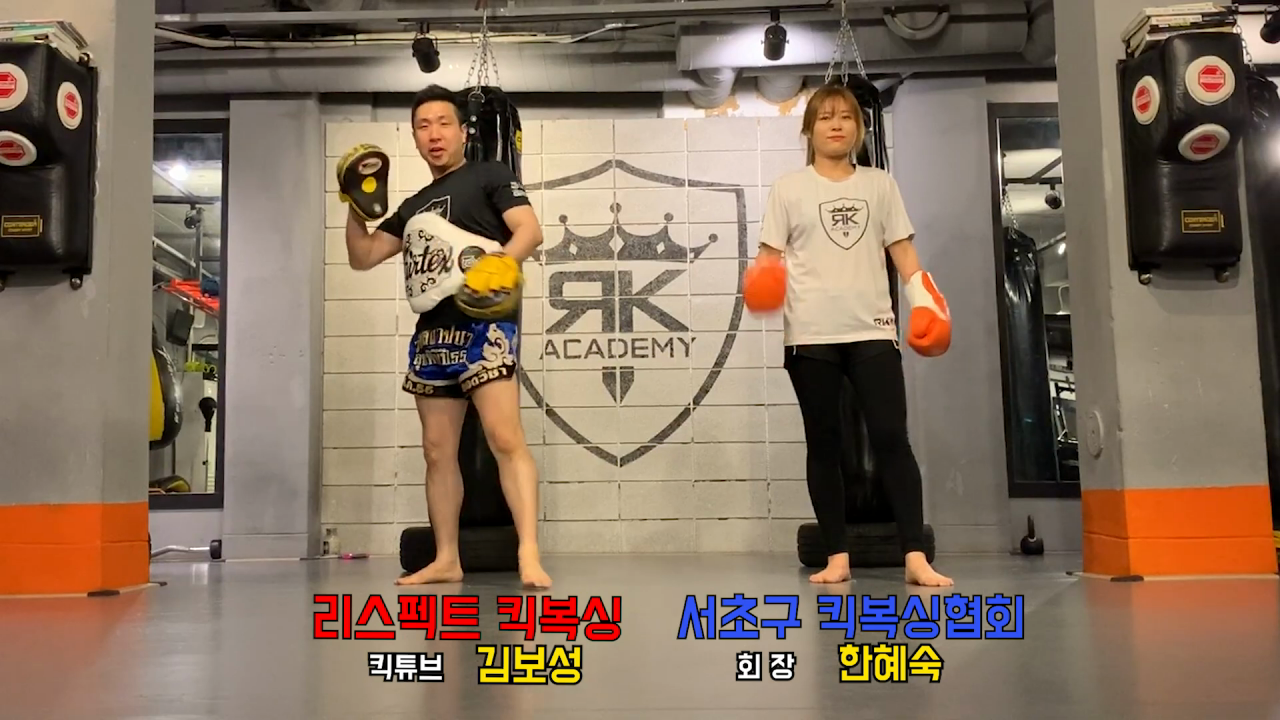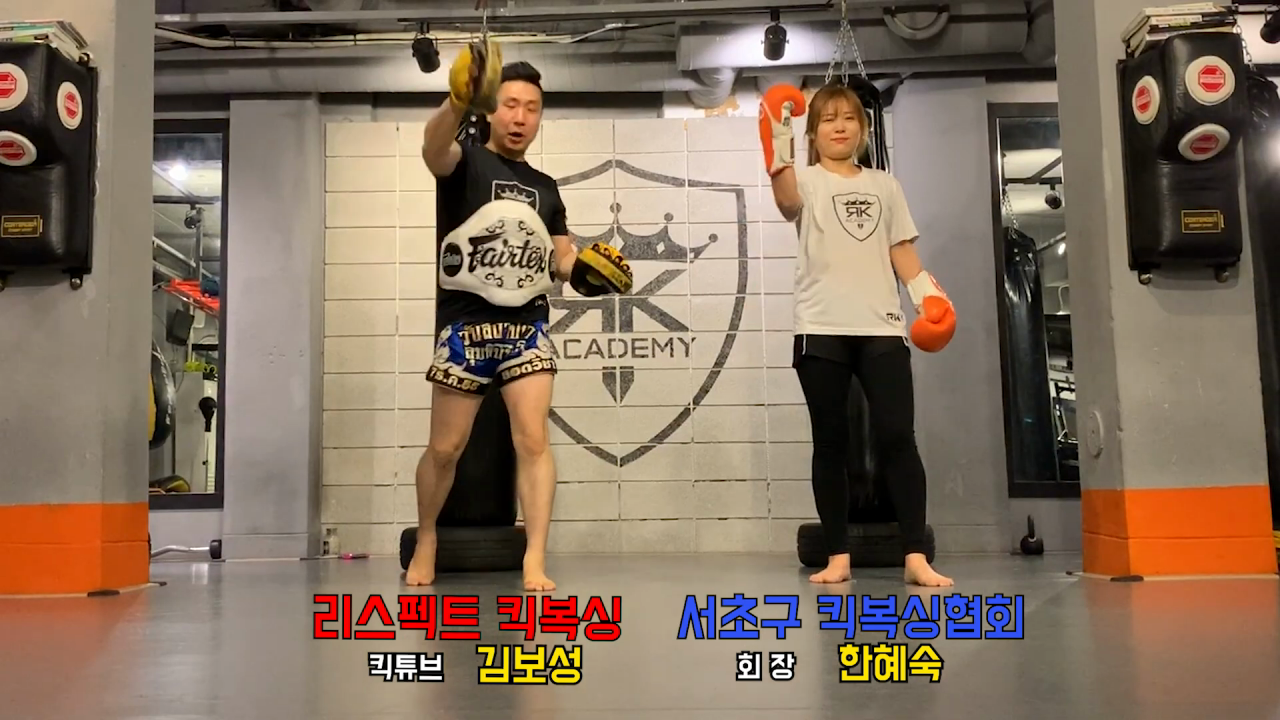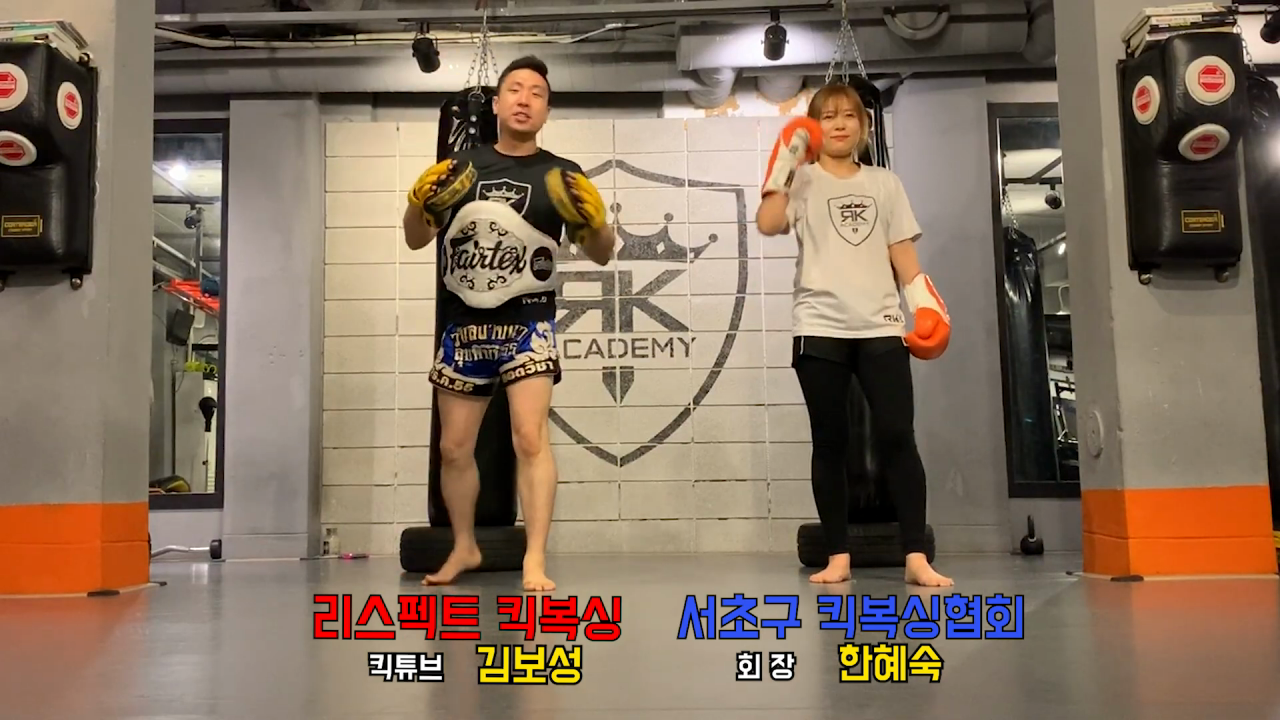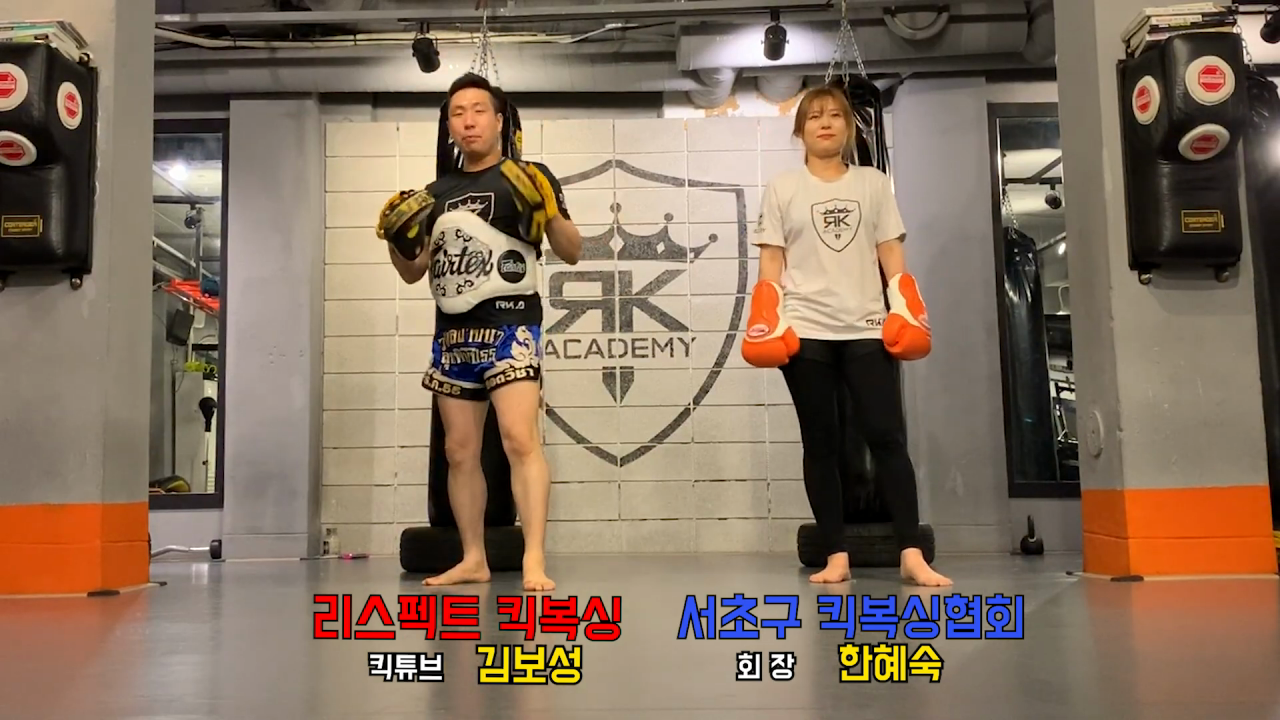
dt=0.5s
person 1, frame 1
left shoulder: (491, 175)
right shoulder: (414, 206)
left elbow: (529, 230)
right elbow: (362, 258)
left wrist: (502, 264)
right wrist: (356, 206)
left hip: (483, 325)
right hip: (431, 332)
left knee: (505, 437)
right knee: (437, 450)
left ankle: (529, 555)
right ankle: (446, 559)
person 1, frame 2
left shoulder: (542, 185)
right shoulder: (466, 159)
left elbow: (562, 260)
right elbow: (434, 150)
left wrist: (593, 266)
right wrist: (458, 101)
left hip: (529, 327)
right hip: (465, 324)
left knee: (532, 440)
right knee: (444, 448)
left ankle: (535, 562)
right ankle: (427, 539)
person 1, frame 3
left shoulder: (560, 174)
right shoulder: (464, 166)
left elbow: (600, 252)
right elbow: (415, 239)
left wrist: (591, 217)
right wrist: (420, 202)
left hip: (527, 324)
right hip: (463, 324)
left knee: (531, 439)
right knee: (454, 447)
left ankle: (534, 562)
right ankle: (464, 546)
person 1, frame 4
left shoulder: (531, 177)
right shoulder: (437, 193)
left elbow: (572, 252)
right elbow: (412, 272)
left wrist: (546, 208)
right wrist: (395, 236)
left hip: (510, 327)
right hip: (453, 335)
left knee: (520, 440)
right knee: (459, 451)
left ankle: (535, 563)
right ankle: (473, 559)
person 2, frame 1
left shoulder: (880, 184)
right shoulder: (789, 188)
left elbow: (903, 251)
right elbow: (771, 255)
left wrist: (927, 303)
left hip: (873, 331)
right hip: (810, 336)
left knee: (891, 438)
right knee: (824, 445)
left ankle: (915, 555)
right ankle: (837, 556)
person 2, frame 2
left shoulder: (884, 185)
right shoulder: (805, 180)
left elbow: (903, 254)
right elbow: (787, 203)
left wrist: (931, 297)
right wrist: (778, 141)
left hip: (882, 328)
right hip: (821, 330)
left knee: (897, 437)
right knee: (830, 443)
left ankle: (916, 556)
right ankle: (838, 557)
person 2, frame 3
left shoulder: (885, 183)
right shoulder: (802, 181)
left elbow: (903, 253)
right elbow: (768, 223)
left wrist: (926, 306)
right wrist: (785, 159)
left hip: (881, 327)
right hip: (819, 329)
left knee: (897, 436)
right knee: (830, 443)
left ankle: (916, 556)
right ankle: (838, 556)
person 2, frame 4
left shoulder: (873, 183)
right shoulder: (783, 188)
left elbow: (890, 251)
right elbow: (772, 260)
left wrist: (905, 310)
right wrist: (768, 320)
left hip: (865, 329)
right hip: (806, 331)
left knee: (886, 436)
right knee: (820, 442)
left ankle: (911, 554)
right ankle: (836, 556)
